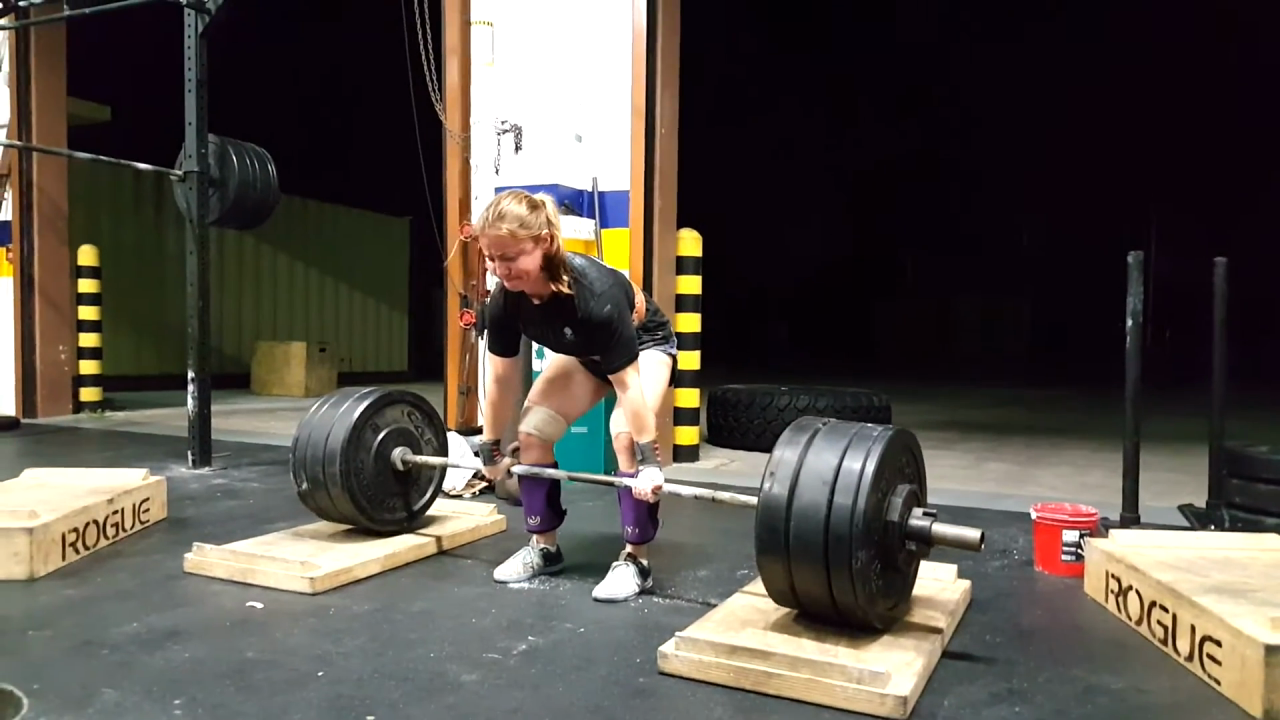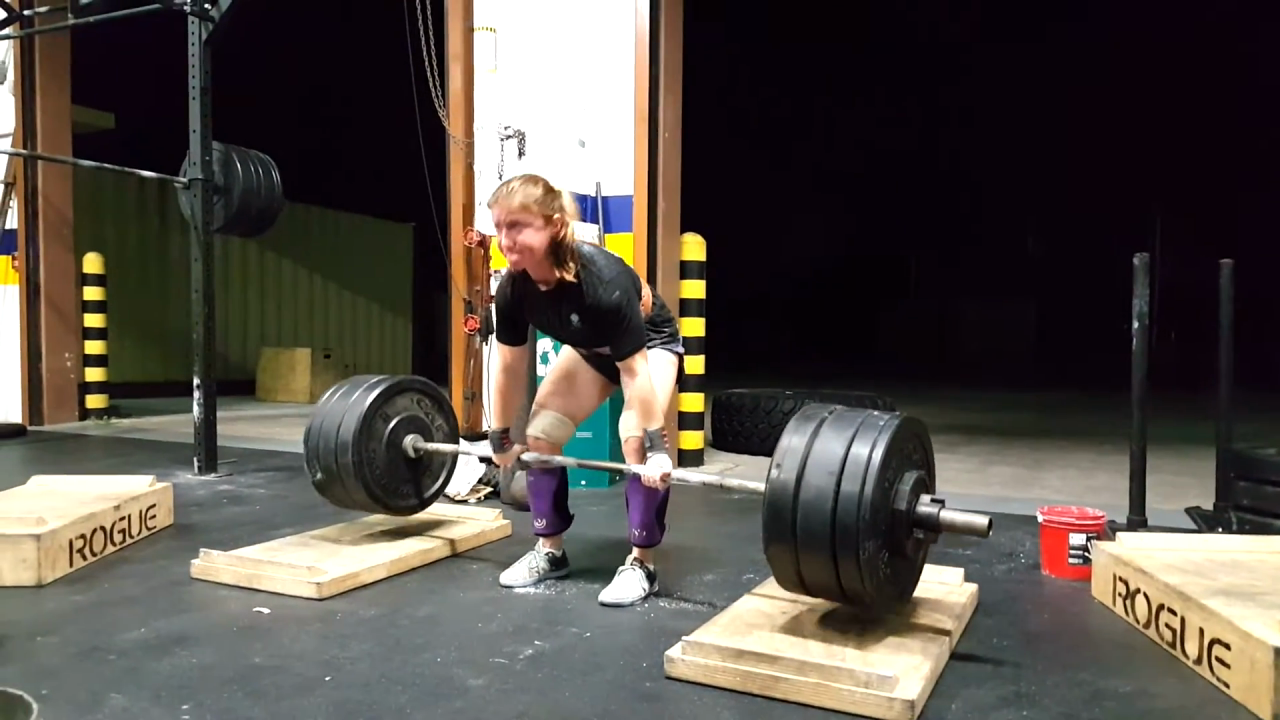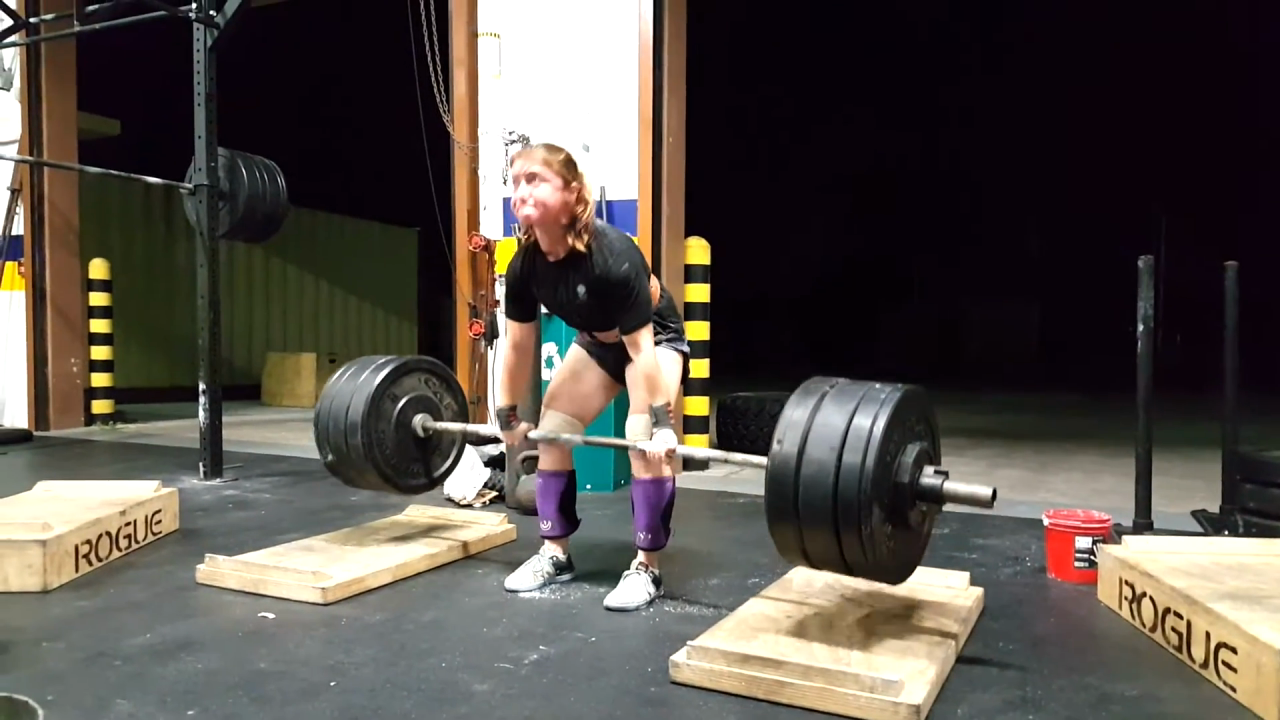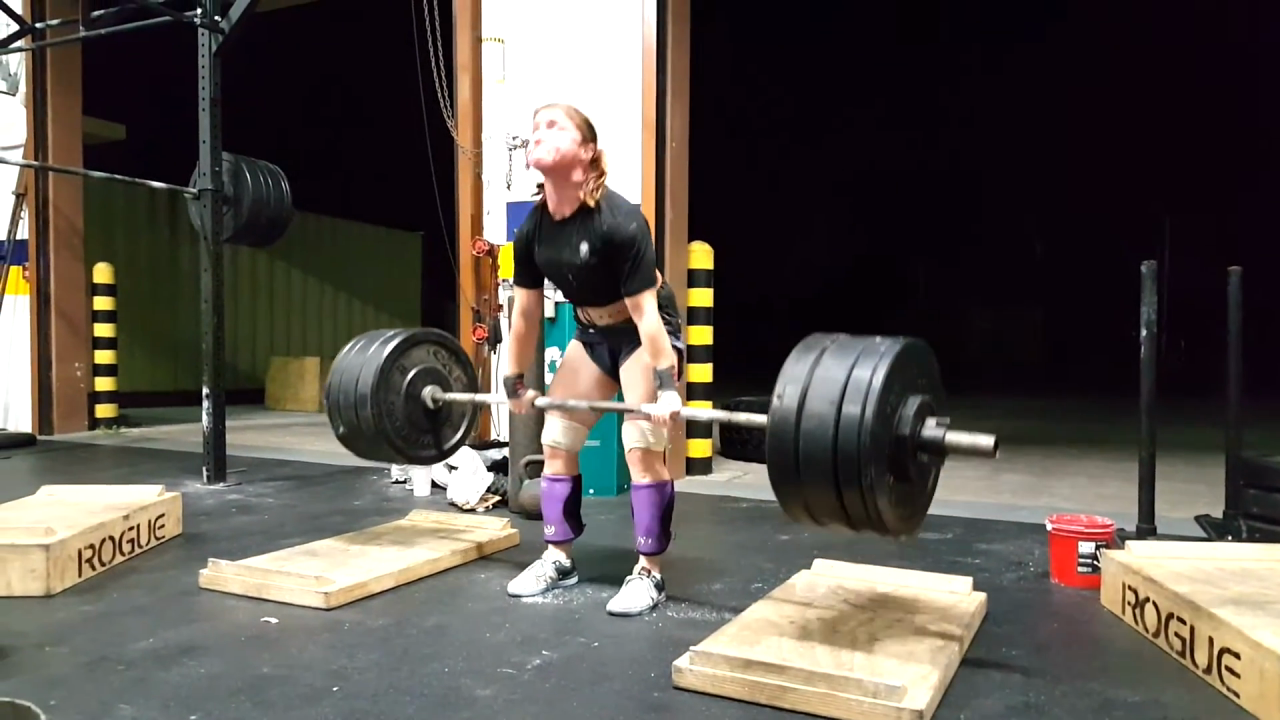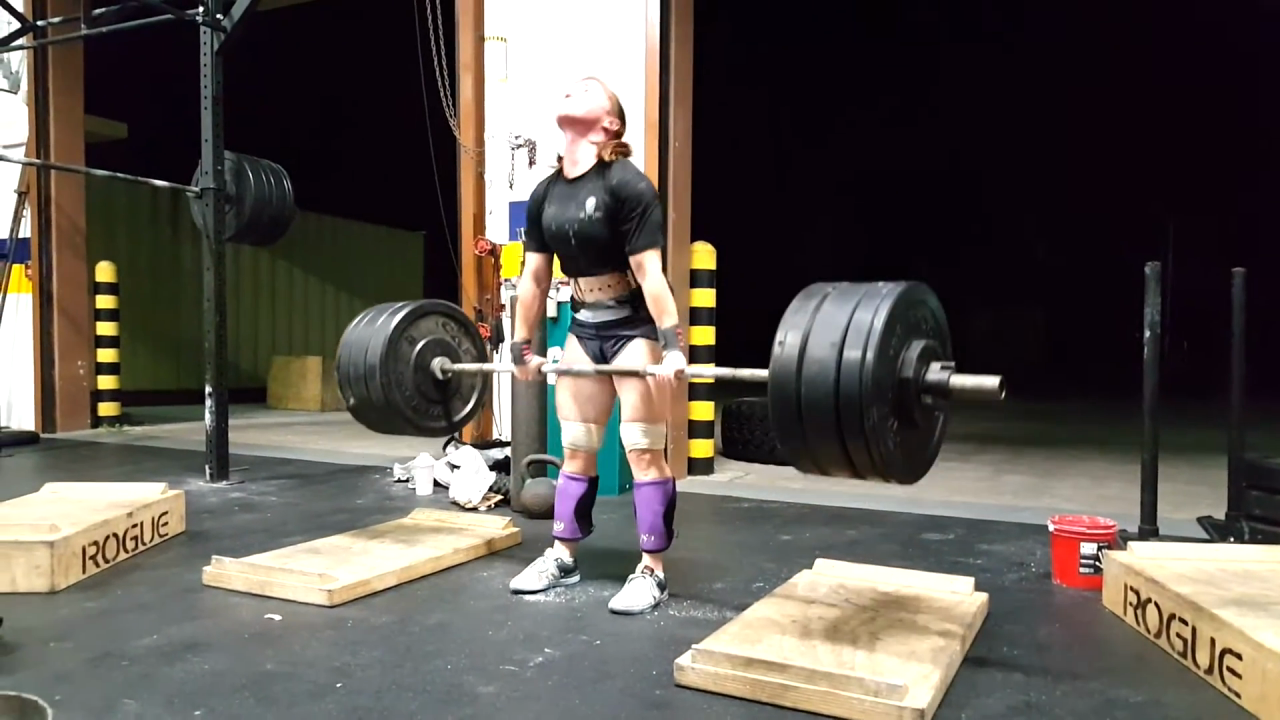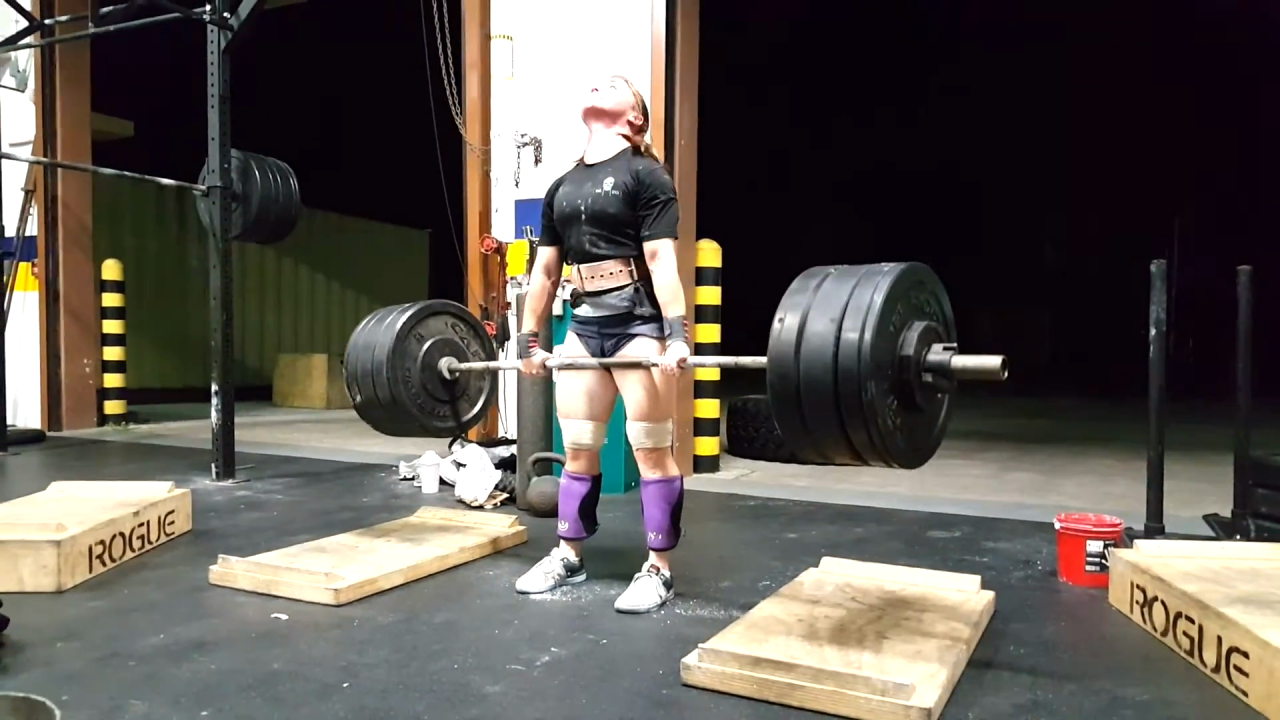
dt=0.3s
person 1, frame 1
left shoulder: (596, 294)
right shoulder: (505, 302)
left elbow: (627, 387)
right elbow: (502, 380)
left wrist: (650, 463)
right wrist: (491, 449)
left hip: (643, 342)
right hip: (583, 352)
left knee: (626, 436)
right knee: (532, 431)
left ankle: (635, 560)
right ankle: (543, 546)
person 1, frame 2
left shoulder: (603, 281)
right shoulder: (512, 289)
left elbow: (635, 373)
right elbow: (510, 367)
left wrist: (657, 449)
right wrist: (500, 437)
left hip: (650, 341)
right hip: (589, 348)
left knee: (636, 440)
right knee: (540, 434)
left ankle: (641, 564)
right ankle: (549, 550)
person 1, frame 3
left shoulder: (613, 257)
right shoulder: (524, 265)
left elbow: (641, 348)
right elbow: (519, 345)
left wrist: (663, 426)
right wrist: (508, 415)
left hip: (656, 336)
right hip: (596, 342)
left knee: (644, 445)
right knee: (549, 437)
left ankle: (646, 569)
right ankle: (554, 555)
person 1, frame 4
left shoulder: (618, 221)
right shoulder: (532, 230)
left elbow: (645, 313)
right elbow: (525, 313)
left wrist: (667, 388)
right wrist: (515, 383)
left hip: (645, 333)
right hip: (592, 335)
left knee: (642, 445)
right knee: (556, 441)
left ankle: (648, 573)
right ankle: (558, 558)
person 1, frame 5
left shoulder: (627, 185)
right shoulder: (544, 195)
left elbow: (650, 273)
right elbow: (533, 278)
left wrist: (672, 346)
right wrist: (521, 347)
left hip: (636, 324)
right hip: (585, 325)
left knee: (643, 447)
right knee: (575, 447)
left ankle: (651, 571)
right ankle: (562, 557)
person 1, frame 6
left shoulder: (645, 174)
right shoulder: (562, 186)
left elbow: (662, 261)
right elbow: (544, 270)
left wrist: (677, 334)
right wrist: (528, 339)
left hip: (639, 319)
right hip: (585, 321)
left knee: (650, 446)
right knee: (577, 446)
left ankle: (658, 568)
right ankle: (568, 554)
